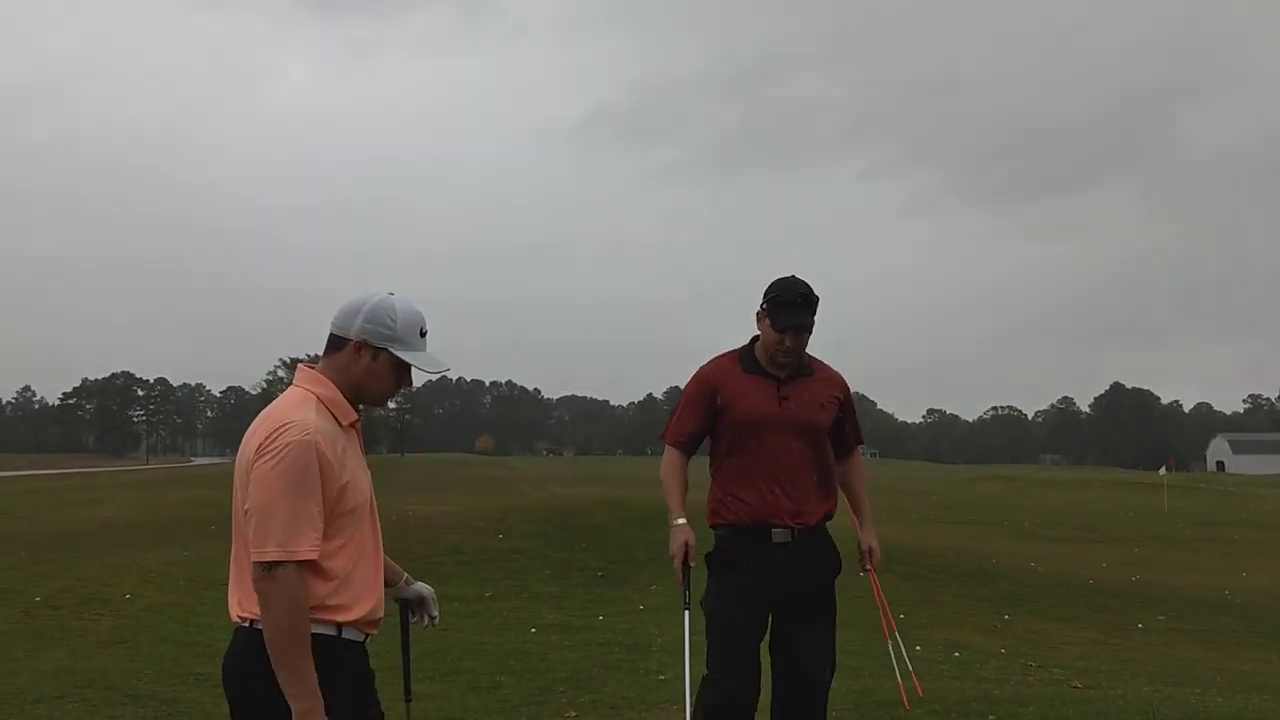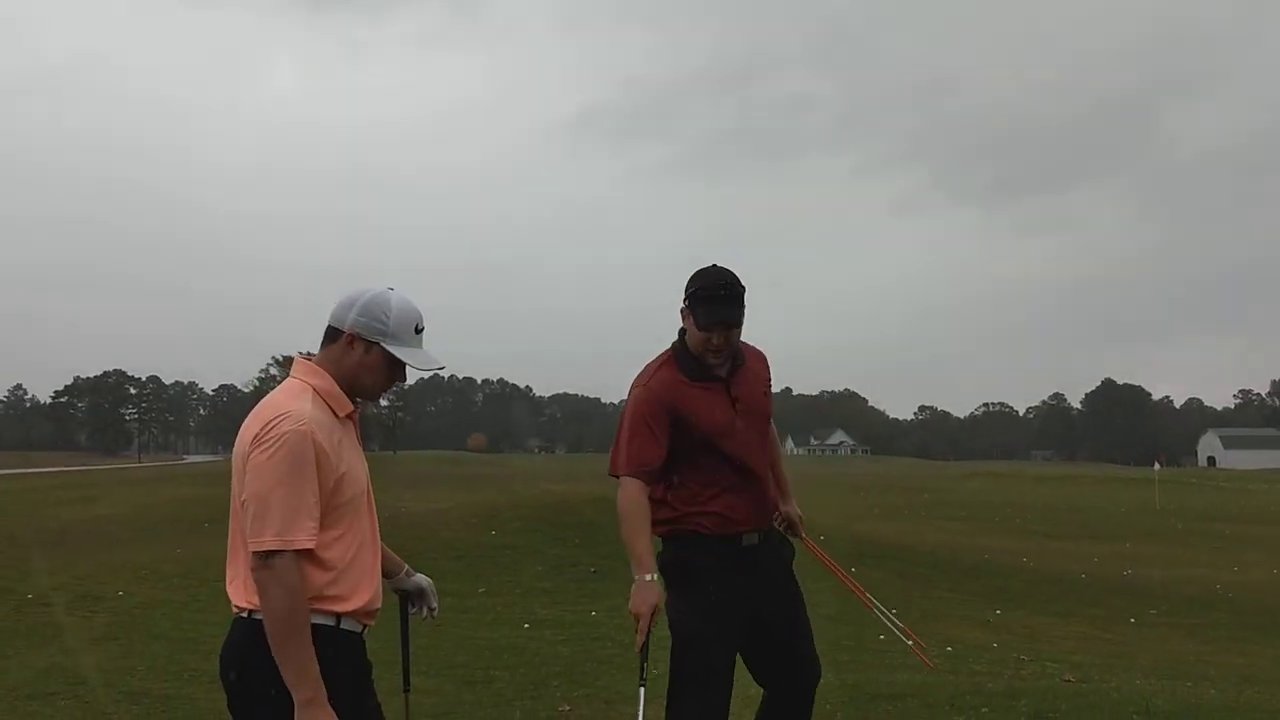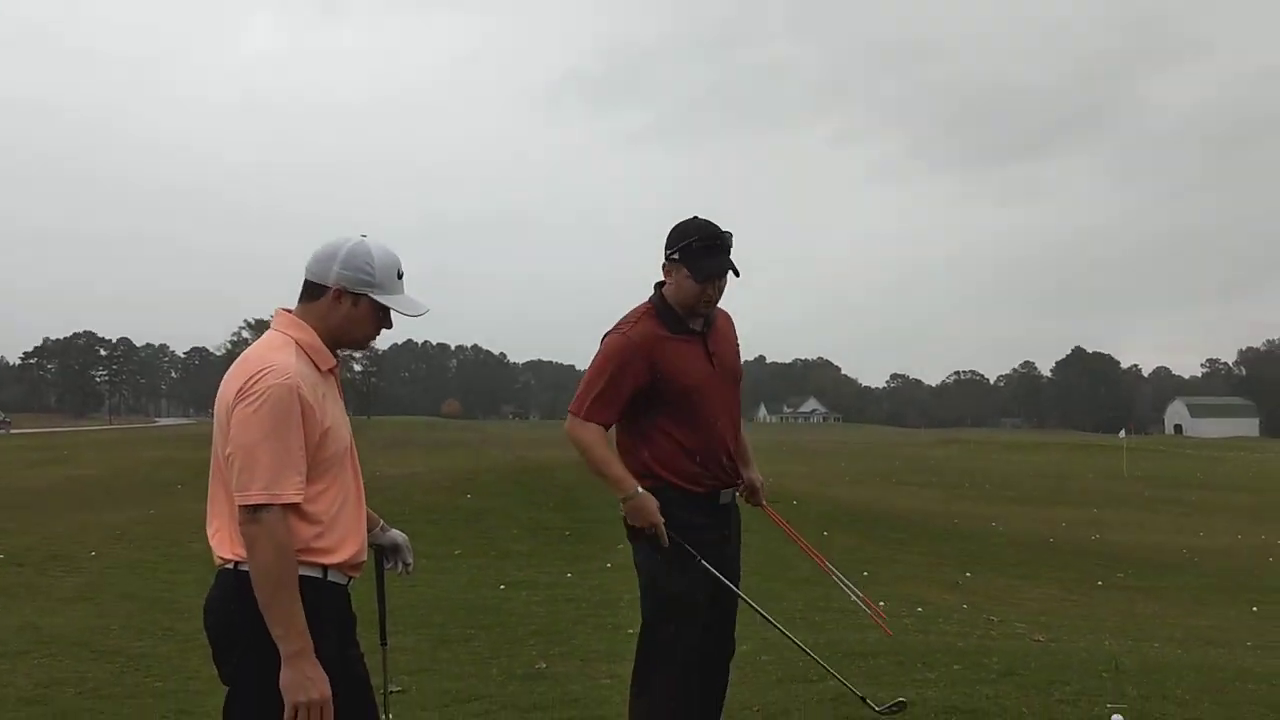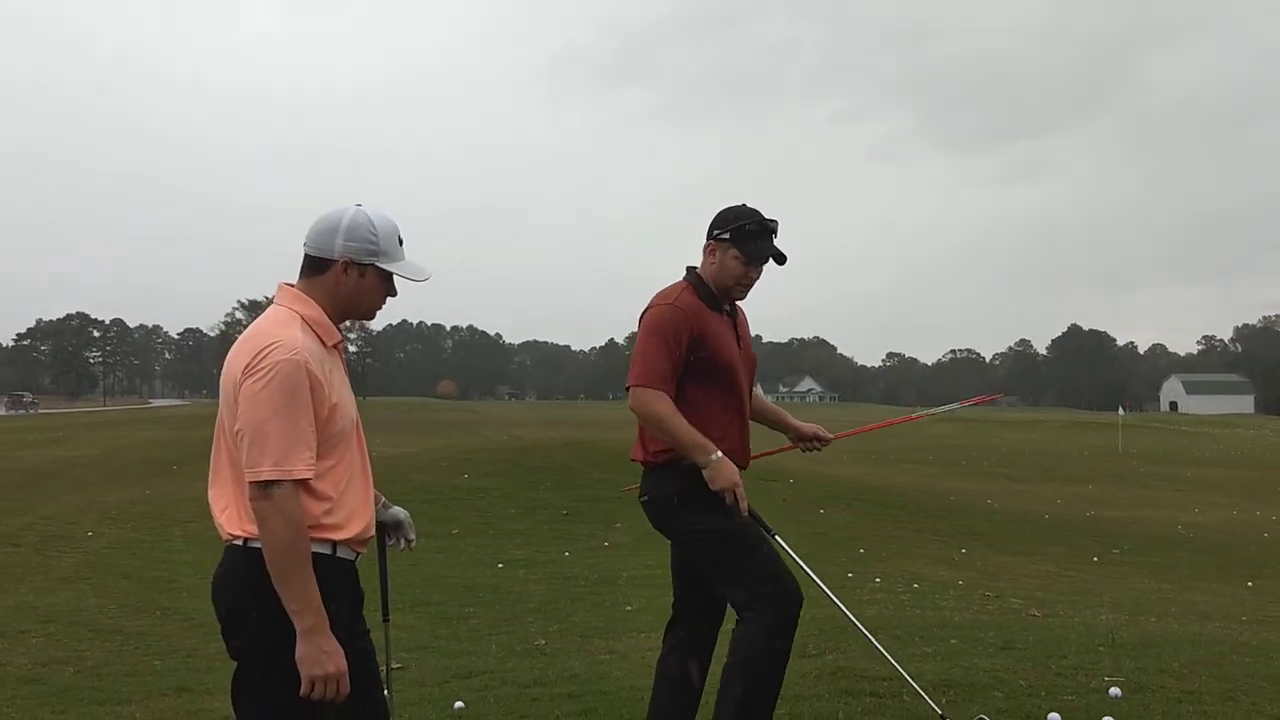
dt=0.5s
person 1, frame 1
left shoulder: (831, 384)
right shoulder: (716, 377)
left elbow: (848, 456)
right elbow: (675, 450)
left wrist: (866, 525)
right wrist: (679, 521)
left hip: (811, 551)
right hip: (742, 550)
left knee: (807, 681)
right knee: (728, 682)
person 1, frame 2
left shoulder: (756, 364)
right shoulder: (657, 388)
right elbow: (632, 483)
left wrist: (785, 497)
right wrist: (645, 574)
left hip: (765, 547)
right hip: (701, 560)
left knee: (799, 675)
person 1, frame 3
left shoulder: (722, 325)
right shoulder: (634, 338)
right elbow: (581, 424)
left wrist: (746, 463)
right wrist: (630, 494)
left hip: (720, 508)
right hip: (665, 516)
left knee: (713, 648)
right knee: (671, 654)
person 1, frame 4
left shoulder: (732, 314)
right shoulder: (673, 310)
right elbow: (645, 397)
left wrist: (791, 425)
right wrist: (711, 458)
left hip: (710, 489)
right hip: (686, 487)
left knee: (696, 620)
right knee: (775, 600)
person 2, frame 1
left shoulder: (335, 423)
right shoulder: (299, 432)
right elbow: (276, 577)
left wrist: (398, 581)
left hip: (331, 655)
right hip: (293, 666)
person 2, frame 2
left shoulder: (333, 416)
right shoulder: (295, 423)
right elbow: (275, 565)
left wrist: (398, 572)
left hip: (331, 647)
right hip: (290, 656)
person 2, frame 3
left shoulder: (312, 366)
right shoulder: (277, 376)
right elbow: (261, 520)
left wrist: (375, 528)
right wrist: (296, 655)
left hip: (316, 599)
right hip: (274, 609)
person 2, frame 4
left shoulder: (313, 341)
right shoulder: (284, 352)
right elbow: (272, 495)
left wrist: (377, 505)
right wrist: (311, 629)
left hip: (321, 576)
right hip: (284, 587)
